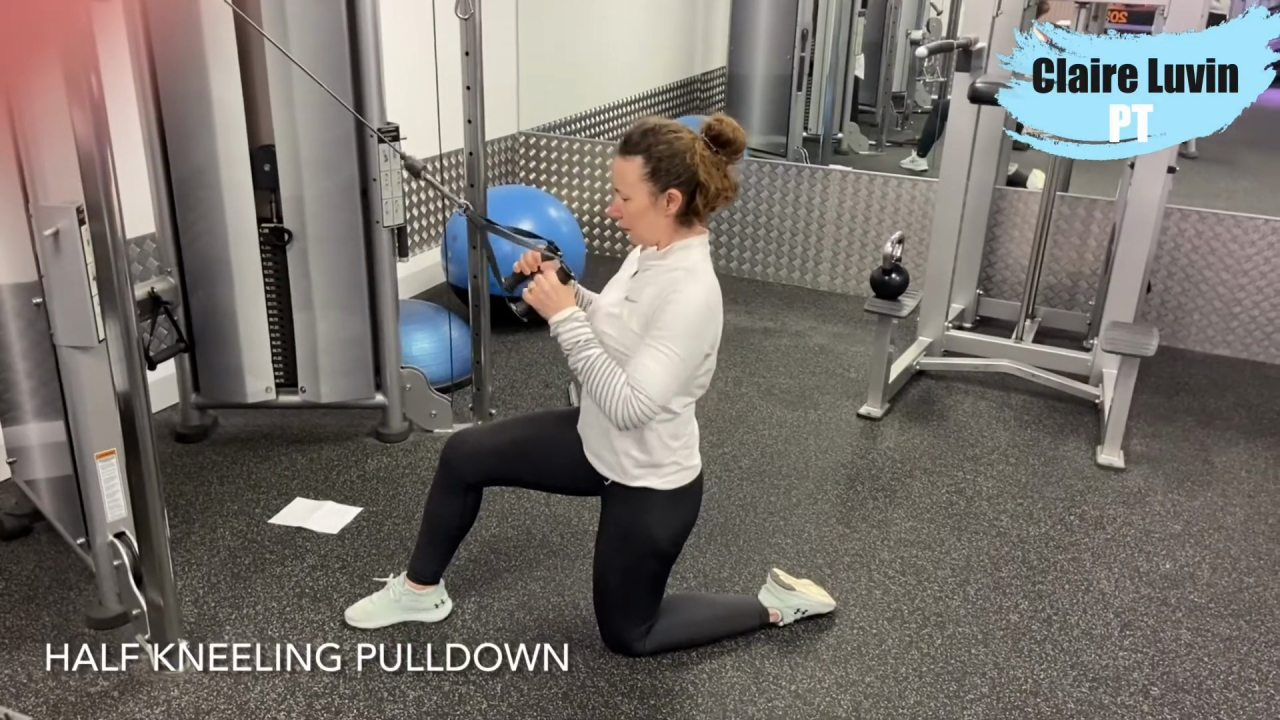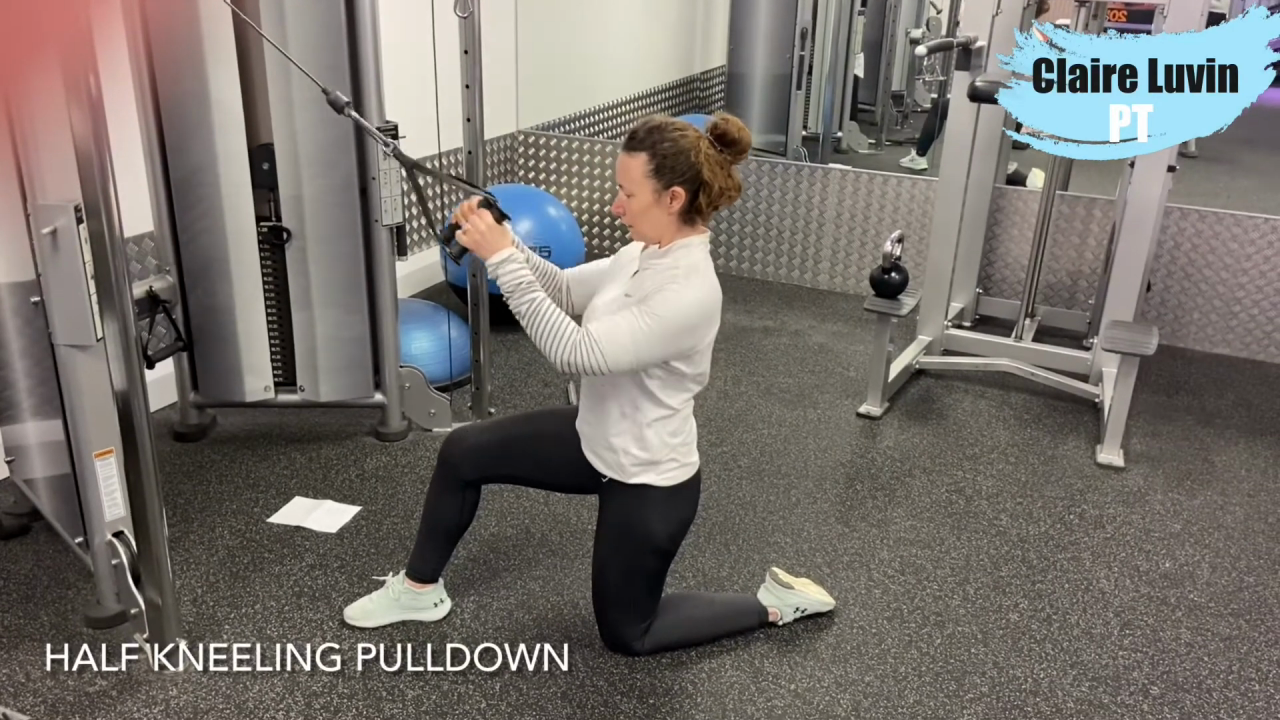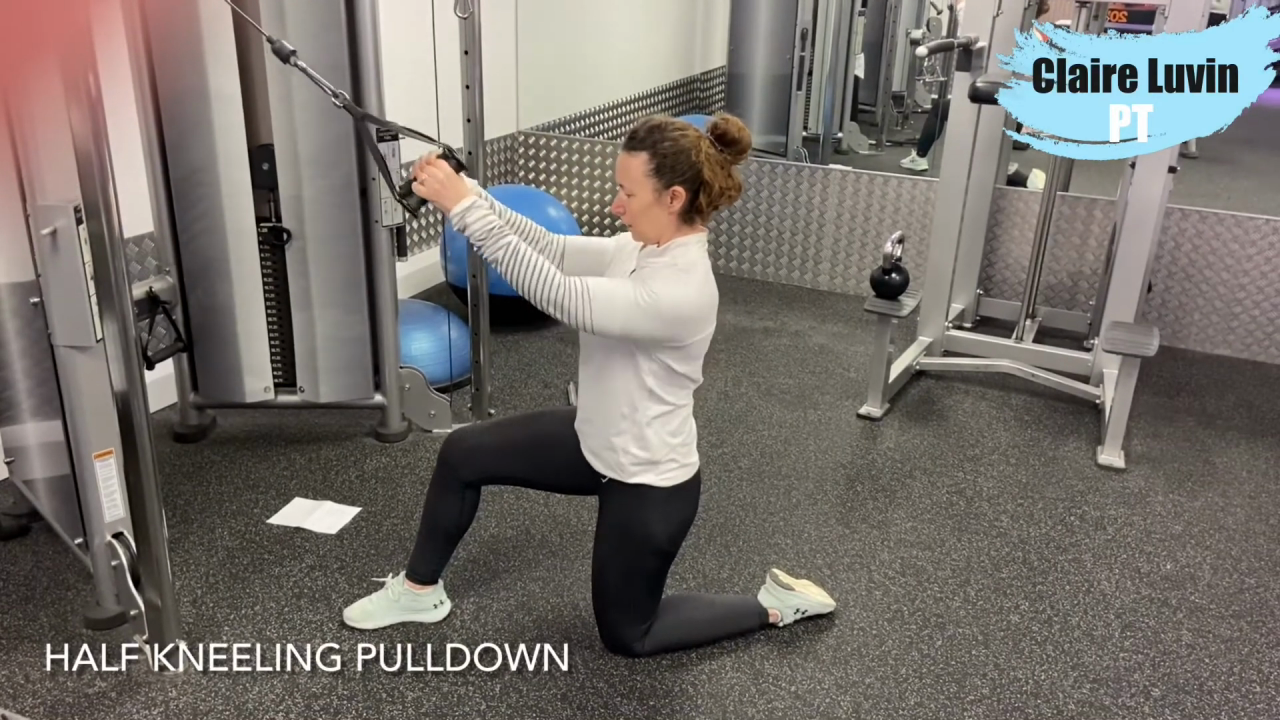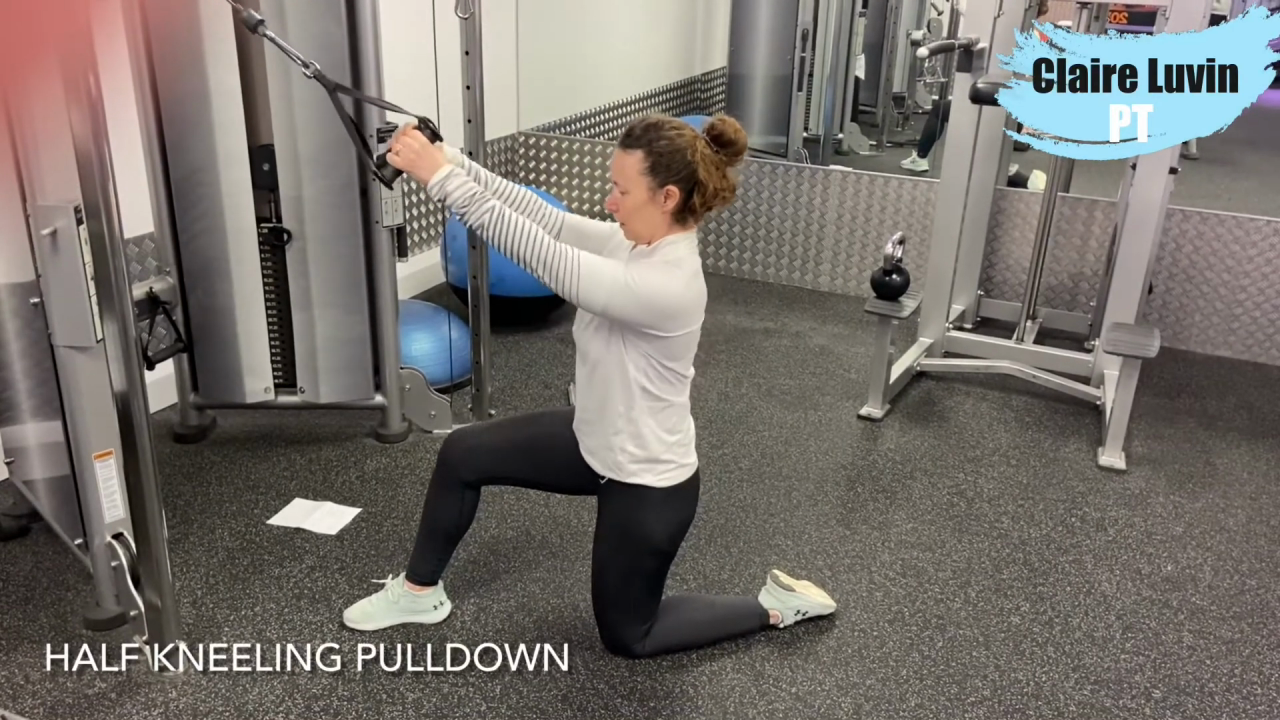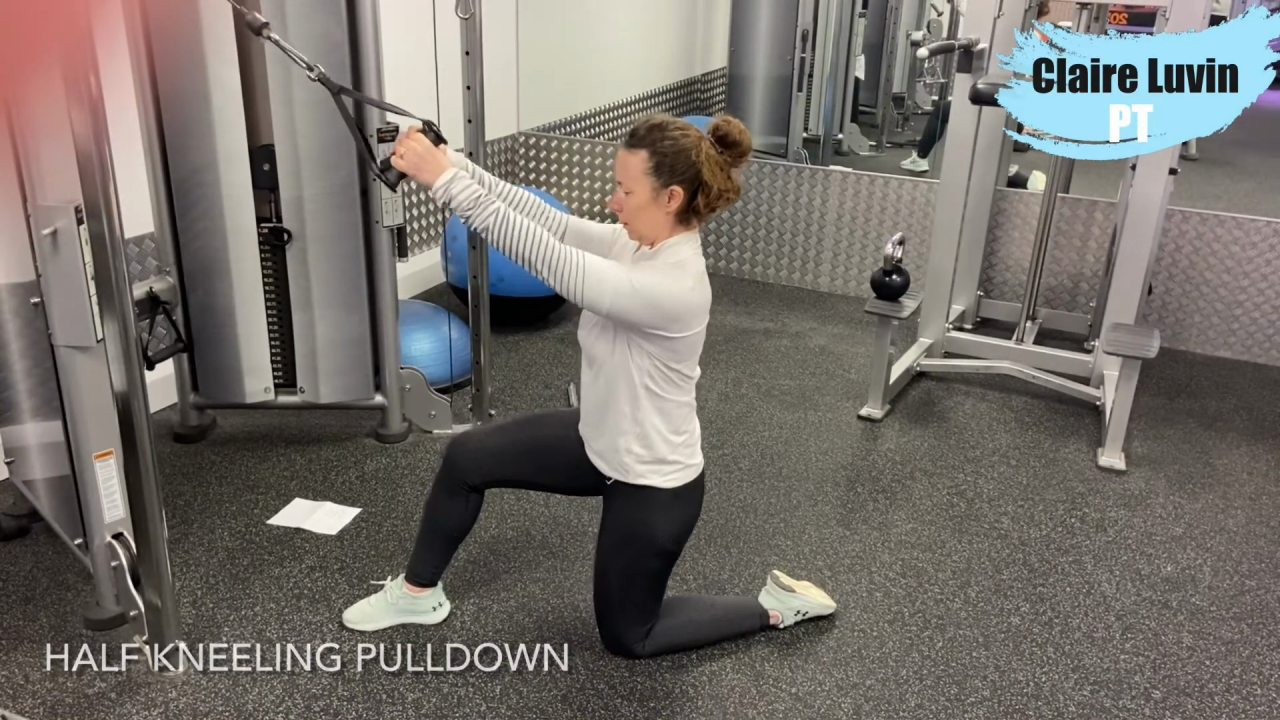
dt=0.5s
person 1, frame 1
left shoulder: (690, 294)
right shoulder: (652, 254)
left elbow: (625, 404)
left wrist: (562, 315)
right wrist: (564, 291)
left hip: (651, 483)
right hip: (599, 443)
left knee: (627, 632)
right knee: (464, 455)
left ankle: (776, 603)
right ankle: (420, 590)
person 1, frame 2
left shoulder: (689, 293)
right shoulder: (650, 250)
left elbow: (575, 352)
right elbow: (568, 291)
left wrist: (502, 260)
right wrist: (504, 244)
left hip: (649, 481)
right hip: (599, 438)
left knee: (626, 631)
right knee: (463, 452)
left ankle: (776, 604)
right ankle: (419, 589)
person 1, frame 3
left shoulder: (682, 291)
right shoulder: (647, 246)
left elbow: (558, 294)
right elbow: (553, 250)
left wrist: (464, 209)
right wrist: (467, 193)
left hip: (650, 482)
right hip: (598, 440)
left knee: (626, 633)
right knee: (463, 454)
left ankle: (776, 606)
right ankle: (419, 590)
person 1, frame 4
left shoulder: (668, 284)
right shoulder: (642, 241)
left elbow: (543, 255)
right elbow: (545, 218)
left wrist: (442, 178)
right wrist: (448, 159)
left hip: (648, 483)
right hip: (596, 439)
left knee: (626, 634)
right knee: (463, 454)
left ankle: (777, 606)
right ankle: (419, 591)
person 1, frame 5
left shoulder: (673, 286)
right shoulder: (646, 242)
left elbow: (551, 265)
right elbow: (549, 223)
left wrist: (448, 182)
right wrist: (449, 165)
left hip: (653, 482)
right hip: (602, 439)
left knee: (626, 635)
right knee: (466, 457)
left ankle: (777, 608)
right ankle: (418, 593)
